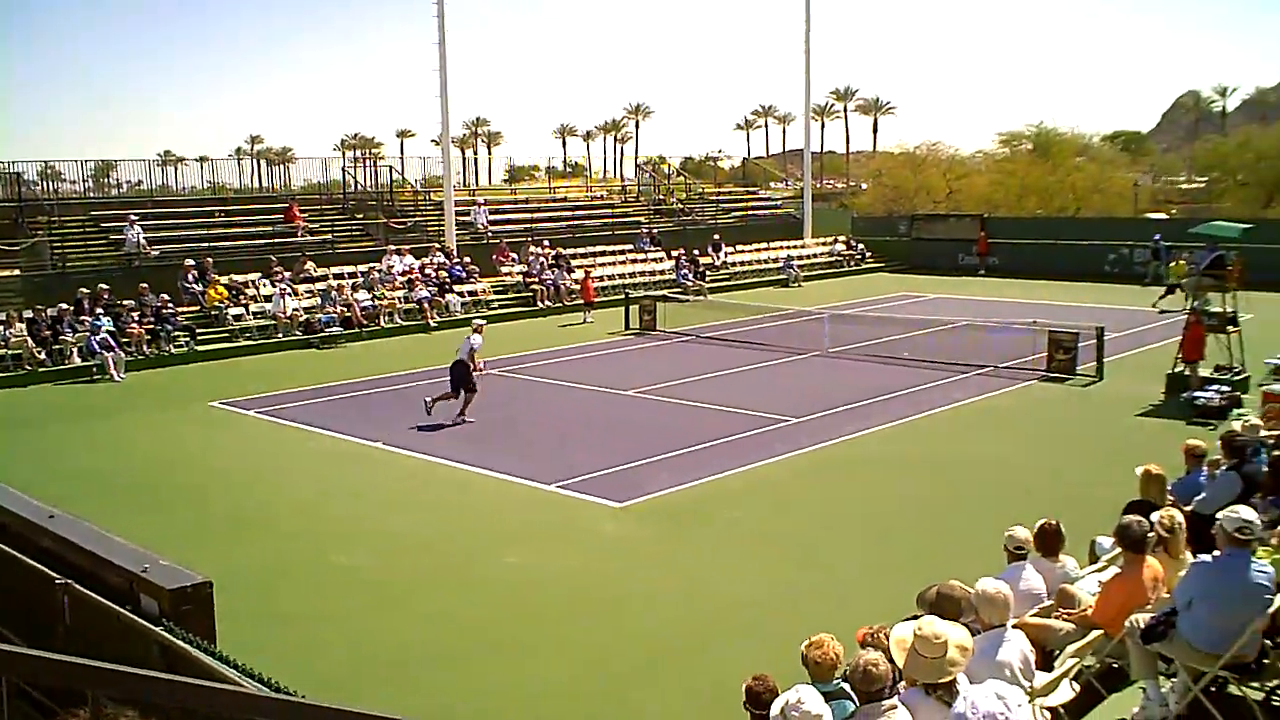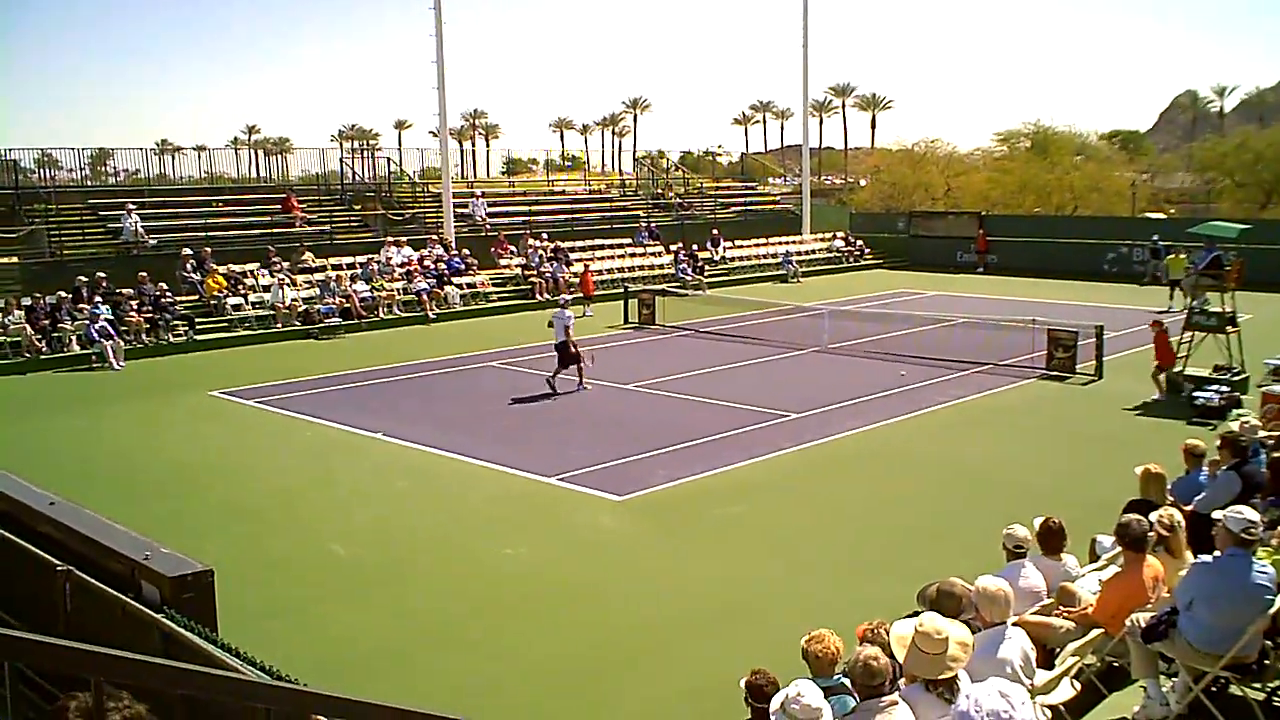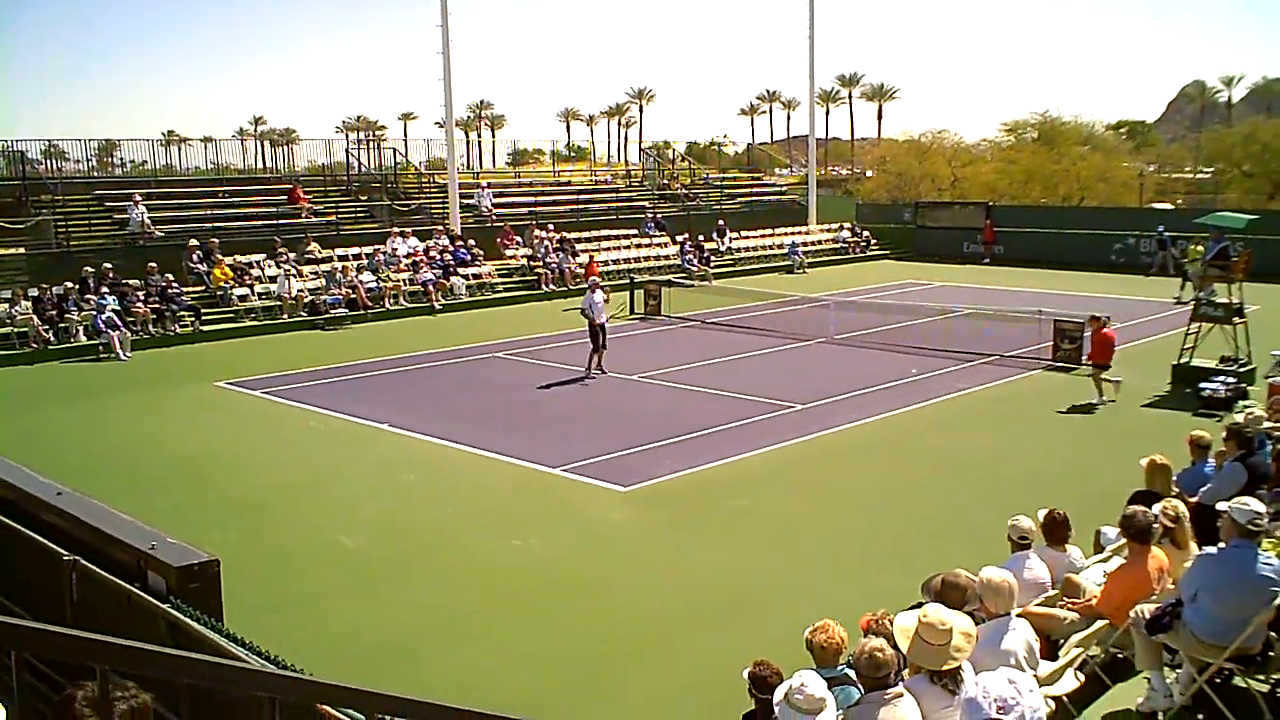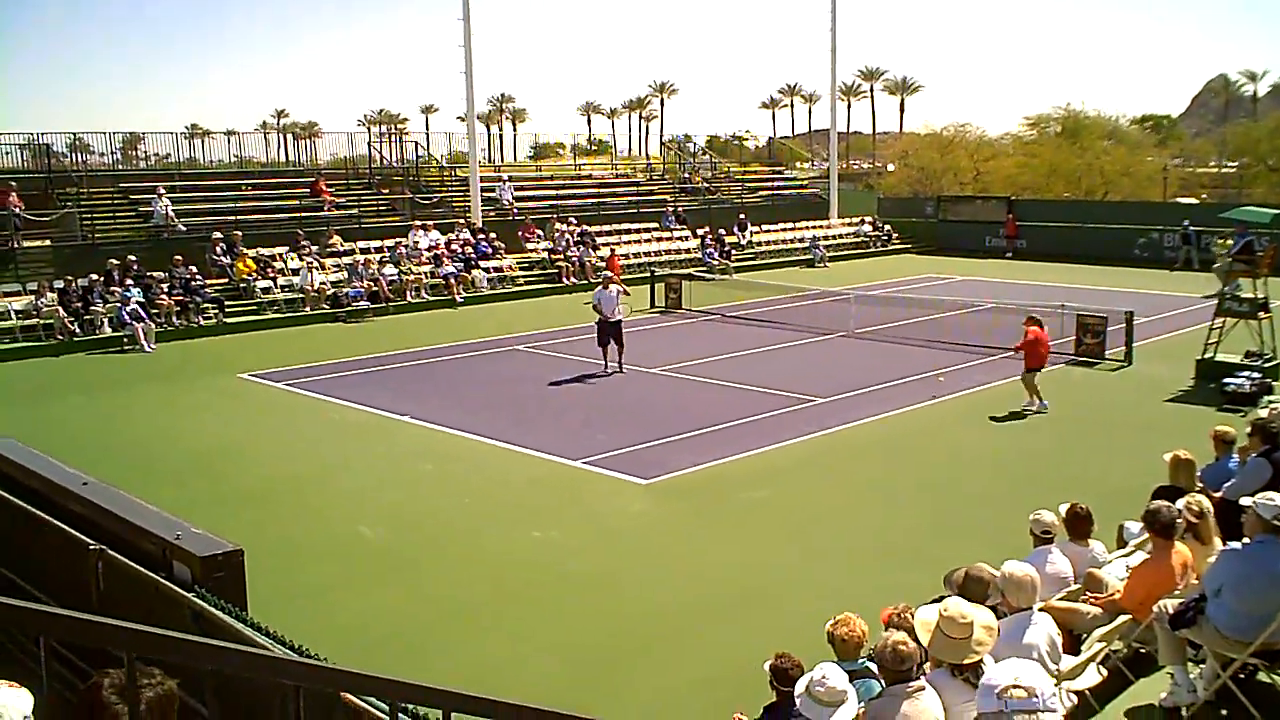
dt=0.7s
person 1, frame 1
left shoulder: (1206, 567)
right shoulder: (1267, 573)
left elbow: (1180, 603)
left hip: (1202, 651)
right hip: (1246, 653)
left knee: (1136, 624)
left ankle: (1156, 701)
right ankle: (1180, 695)
person 1, frame 2
left shoulder: (1205, 568)
right shoulder: (1269, 574)
left elbow: (1180, 602)
right elbow: (1243, 607)
left hip: (1201, 650)
right hip: (1246, 654)
left knee: (1135, 624)
left ankle: (1157, 700)
right ankle: (1181, 694)
person 1, frame 3
left shoulder: (1210, 559)
left elbow: (1184, 593)
left hip: (1206, 642)
right hip: (1250, 645)
left knee: (1139, 616)
left ankle: (1161, 692)
right ankle: (1184, 686)
person 1, frame 4
left shoulder: (1234, 555)
left elbow: (1208, 588)
left hip: (1229, 637)
left knee: (1162, 610)
left ankle: (1184, 687)
right ankle: (1208, 682)
